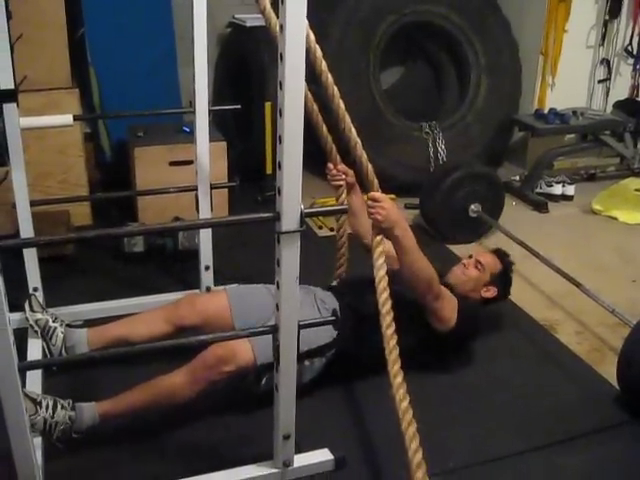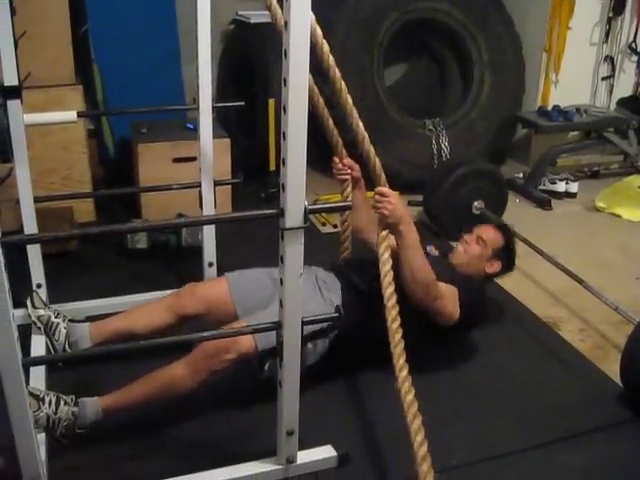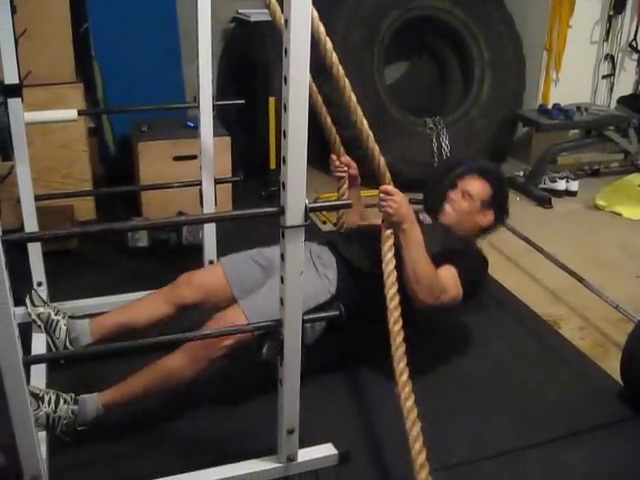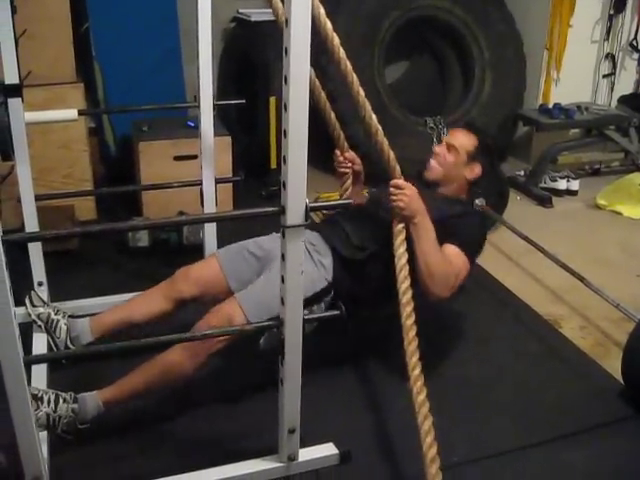
dt=0.2s
person 1, frame 1
left shoulder: (456, 312)
right shoulder: (434, 278)
left elbow: (423, 291)
right elbow: (371, 241)
left wrist: (400, 227)
right wrist: (353, 191)
left hip: (332, 330)
right hip: (315, 298)
left knee: (215, 362)
right knee: (188, 309)
left ankle: (77, 417)
right ankle: (73, 341)
person 1, frame 2
left shoulder: (466, 293)
right shoulder: (435, 255)
left elbow: (421, 295)
right elbow: (369, 237)
left wrist: (405, 224)
right wrist: (358, 187)
left hip: (333, 308)
right hip: (315, 276)
left knee: (215, 351)
right knee: (190, 297)
left ankle: (82, 413)
right ankle: (75, 336)
person 1, frame 3
left shoulder: (467, 259)
right shoulder: (426, 215)
left elbow: (424, 292)
left wrist: (408, 225)
right wrist: (352, 185)
left hip: (331, 283)
right hip: (309, 252)
left knee: (214, 337)
right knee: (188, 286)
left ankle: (82, 409)
right ankle: (74, 333)
person 1, frame 4
left shoulder: (465, 222)
right shoulder: (417, 183)
left elbow: (438, 285)
left wrist: (419, 216)
right wrist: (356, 179)
left hip: (328, 272)
right hip: (306, 239)
left knee: (213, 329)
right knee: (185, 281)
left ankle: (83, 407)
right ankle: (75, 332)
